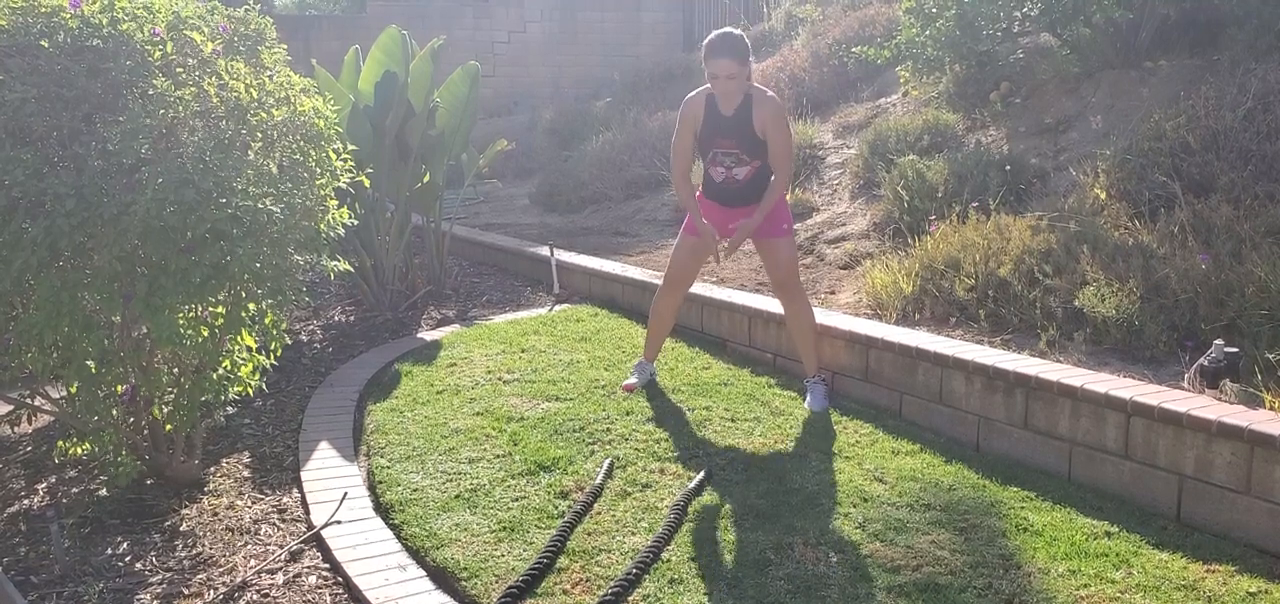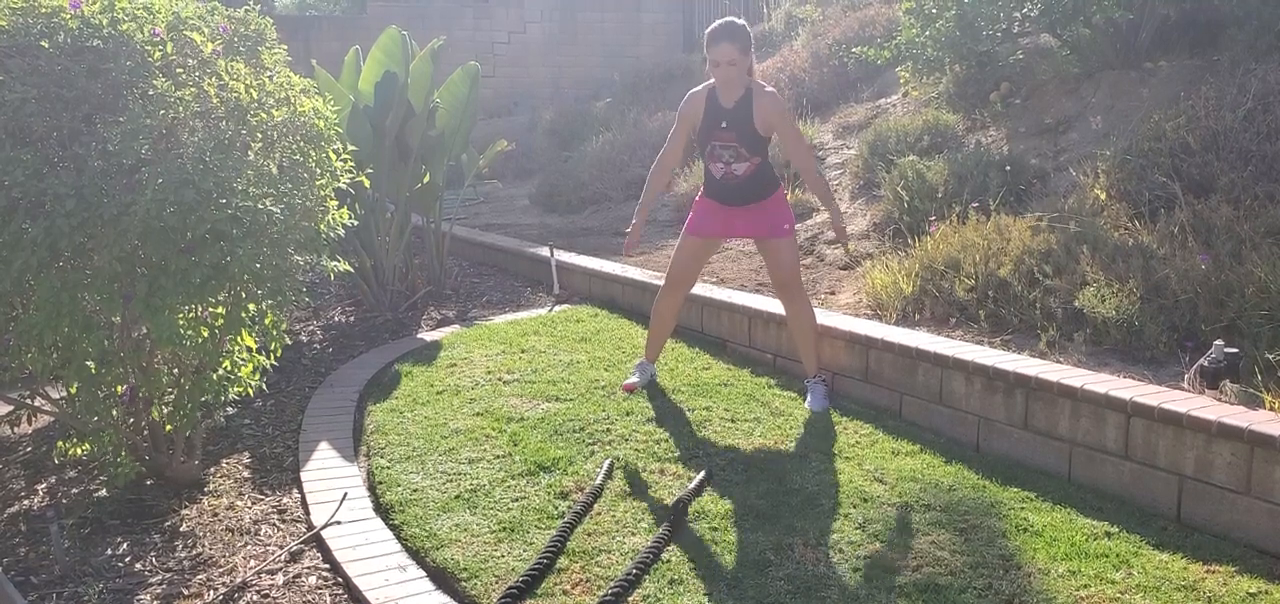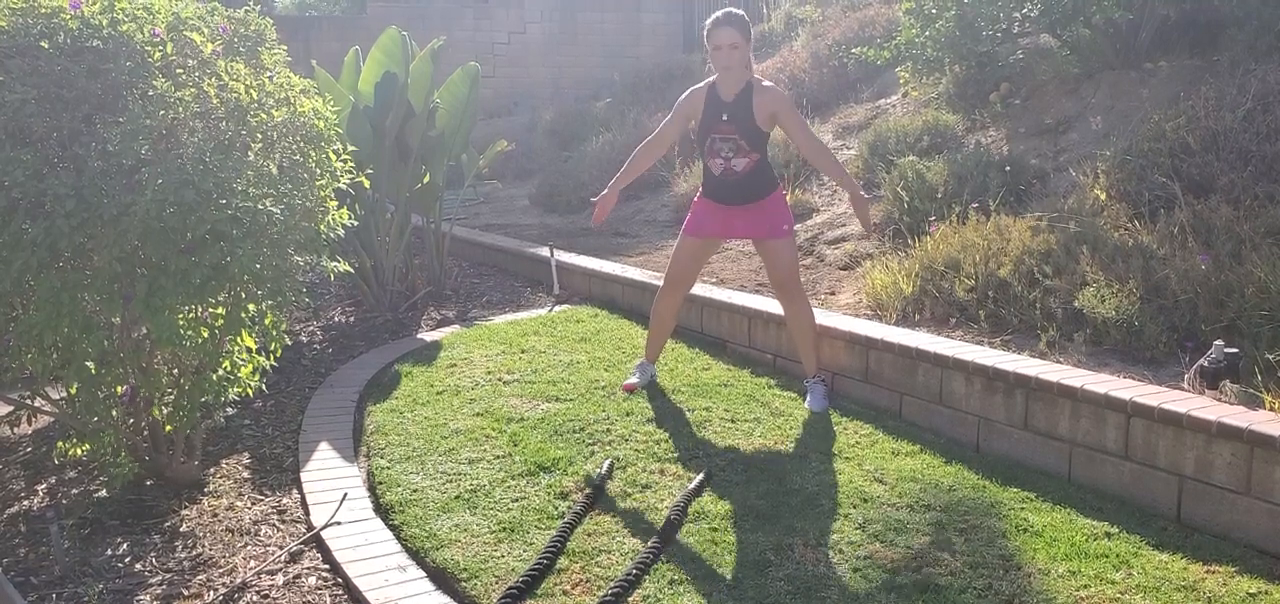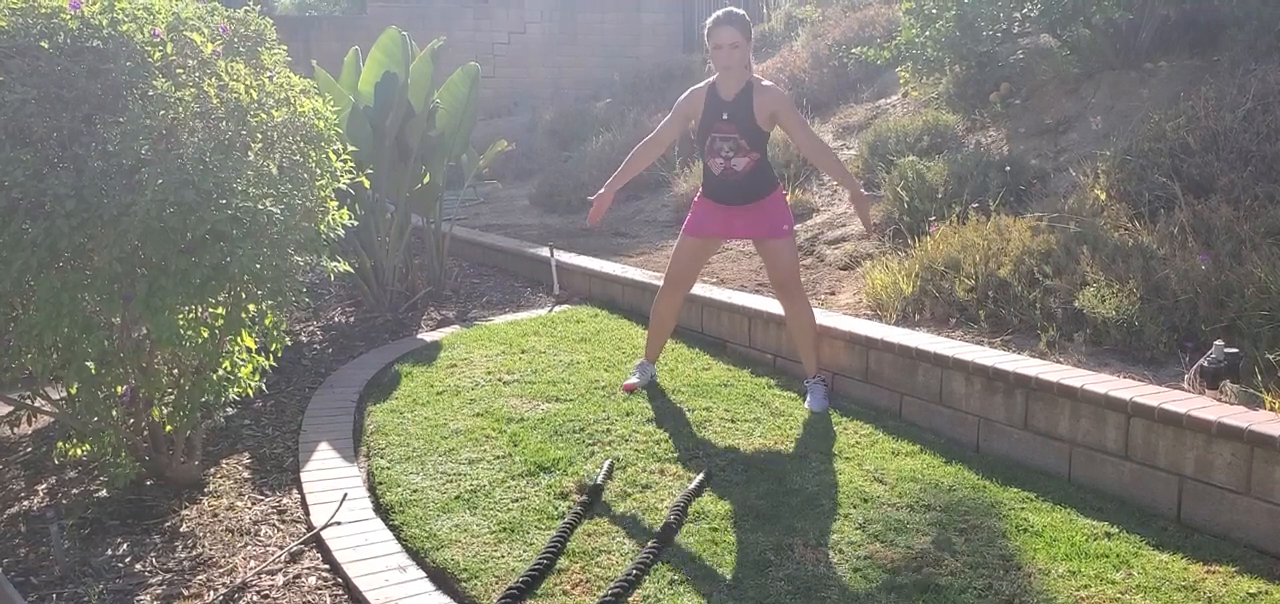
dt=0.3s
person 1, frame 1
left shoulder: (767, 106)
right shoulder: (693, 106)
left elbow: (783, 171)
right elbow: (680, 171)
left wrist: (754, 222)
right wrist: (700, 223)
left hip: (763, 207)
right hip: (711, 206)
left knee: (789, 288)
right knee: (672, 284)
left ankle: (814, 379)
right ankle: (646, 364)
person 1, frame 2
left shoulder: (767, 102)
right shoulder: (695, 101)
left elbow: (804, 160)
right elbow: (668, 160)
left wrist: (833, 211)
right wrist: (641, 215)
left hip: (765, 205)
right hip: (713, 205)
left knee: (790, 290)
right knee: (673, 284)
left ankle: (815, 379)
right ankle: (647, 365)
person 1, frame 3
left shoulder: (768, 97)
right shoulder: (696, 97)
left elbow: (811, 146)
right elbow: (656, 144)
left wrist: (854, 191)
right wrist: (613, 189)
left hip: (763, 204)
right hip: (711, 205)
left knee: (789, 290)
right knee: (672, 285)
left ankle: (814, 379)
right ankle: (647, 365)
person 1, frame 4
left shoulder: (768, 97)
right shoulder: (696, 98)
left elbow: (812, 146)
right elbow: (655, 144)
left wrist: (854, 189)
right wrist: (610, 189)
left hip: (763, 204)
right hip: (711, 205)
left knee: (790, 290)
right knee: (672, 286)
left ankle: (814, 379)
right ankle: (647, 365)
